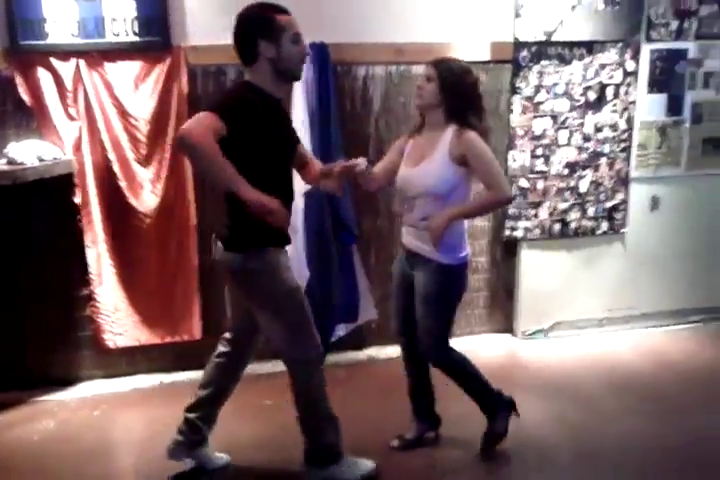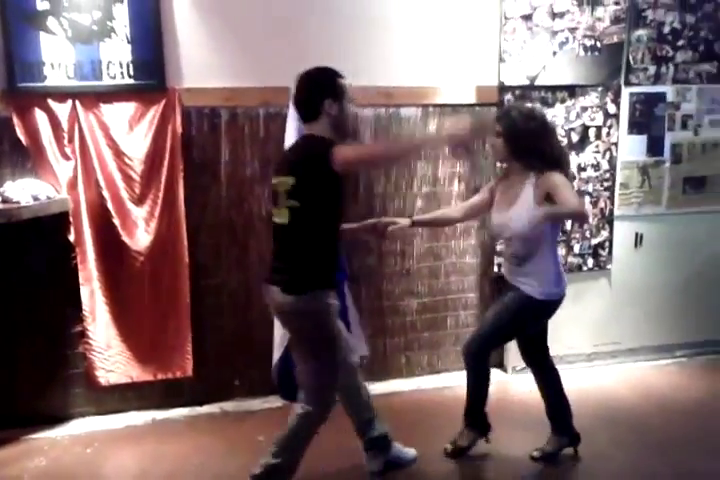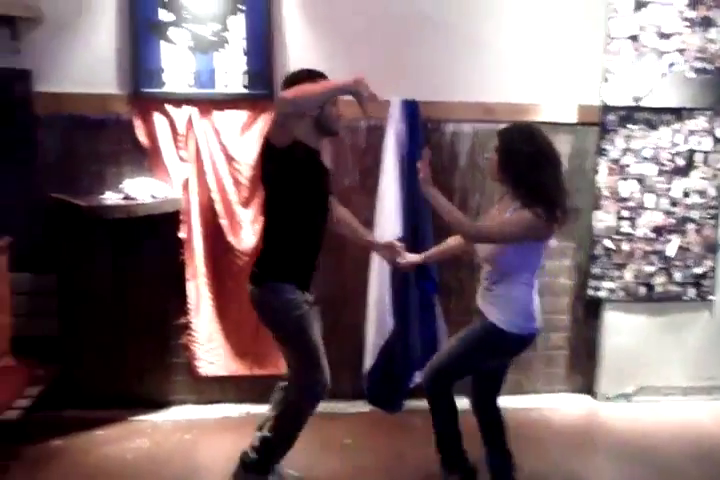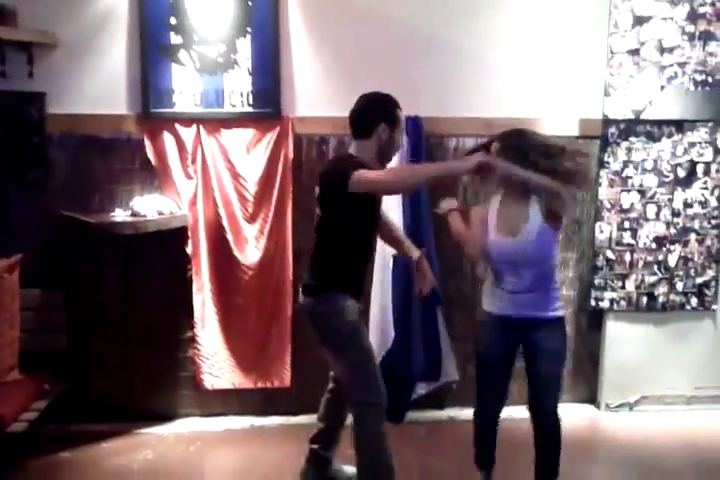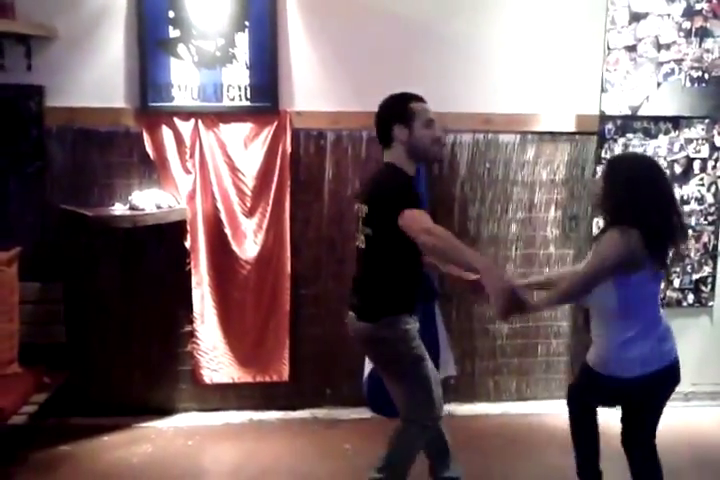
dt=1s
person 1, frame 1
left shoulder: (271, 105)
right shoulder: (241, 103)
left elbow: (300, 160)
right elbow: (191, 135)
left wrist: (327, 174)
right wrist: (248, 192)
left hip: (253, 251)
right hip: (257, 252)
left knee: (238, 344)
right knee: (305, 355)
left ankle: (189, 437)
person 1, frame 2
left shoulder: (292, 158)
right shoulder: (318, 153)
right elbow: (372, 154)
left wrist: (346, 227)
right wrist: (444, 137)
left hip: (285, 287)
right hip: (306, 294)
left knee: (342, 370)
right knee: (318, 397)
person 1, frame 3
left shoulder: (315, 162)
right shoulder: (282, 151)
left elbow: (331, 209)
right elbow: (285, 102)
left wrist: (375, 242)
right wrist: (346, 87)
left hip: (295, 287)
right hip: (278, 287)
left knee: (303, 378)
right knee: (313, 382)
person 1, frame 4
left shoulder: (352, 174)
right shoulder: (340, 171)
left elbow: (378, 221)
right elbow: (389, 181)
left wrist: (415, 255)
right wrist: (456, 166)
left hip: (333, 296)
right hip: (331, 299)
left knee: (345, 383)
right knee: (370, 398)
person 1, frame 5
left shoulder: (386, 183)
right shoulder: (395, 186)
left elbow: (418, 243)
right elbow: (427, 234)
left wrist: (466, 271)
right wrist: (489, 271)
left hip: (372, 315)
right hip: (385, 321)
left knee: (424, 401)
right knee: (422, 411)
person 2, frame 1
left shoulder: (464, 140)
right shoulder: (409, 142)
left elbow: (502, 193)
right elbow: (375, 182)
left wrist: (450, 215)
right wrist: (362, 171)
left hip: (443, 262)
right hip: (409, 255)
left knee: (434, 349)
right knee: (409, 342)
left ankle: (497, 408)
right ankle: (424, 421)
person 2, frame 2
left shoulder: (548, 180)
right shoulder: (501, 185)
left elbow: (579, 211)
right elbow: (460, 212)
left wrist: (550, 213)
right wrist: (412, 221)
left hip: (537, 292)
right hip: (517, 285)
left knee: (475, 350)
right knee: (537, 358)
left ankle: (475, 425)
right ankle: (563, 431)
person 2, frame 3
left shoulder: (533, 217)
right shoulder: (507, 203)
left elbow: (473, 233)
right elbow: (467, 239)
left wrist: (430, 189)
right wrist: (421, 257)
left hip: (508, 326)
right hip: (495, 318)
left knee: (434, 379)
right knee: (483, 399)
person 2, frame 4
left shoulder: (548, 205)
right shoulder: (486, 208)
left elbow: (569, 183)
right elbow: (476, 252)
left wrist: (510, 171)
right wrist: (453, 213)
left hip: (545, 321)
right hip: (499, 319)
left knee: (545, 411)
right knee: (488, 406)
person 2, frame 5
left shoulder: (621, 239)
right shoulder: (650, 241)
left elbow: (582, 282)
right elbow: (581, 273)
left wrist: (532, 304)
right wrist: (525, 282)
left hip: (615, 369)
right hip: (663, 365)
left knee: (578, 400)
right knee: (640, 442)
